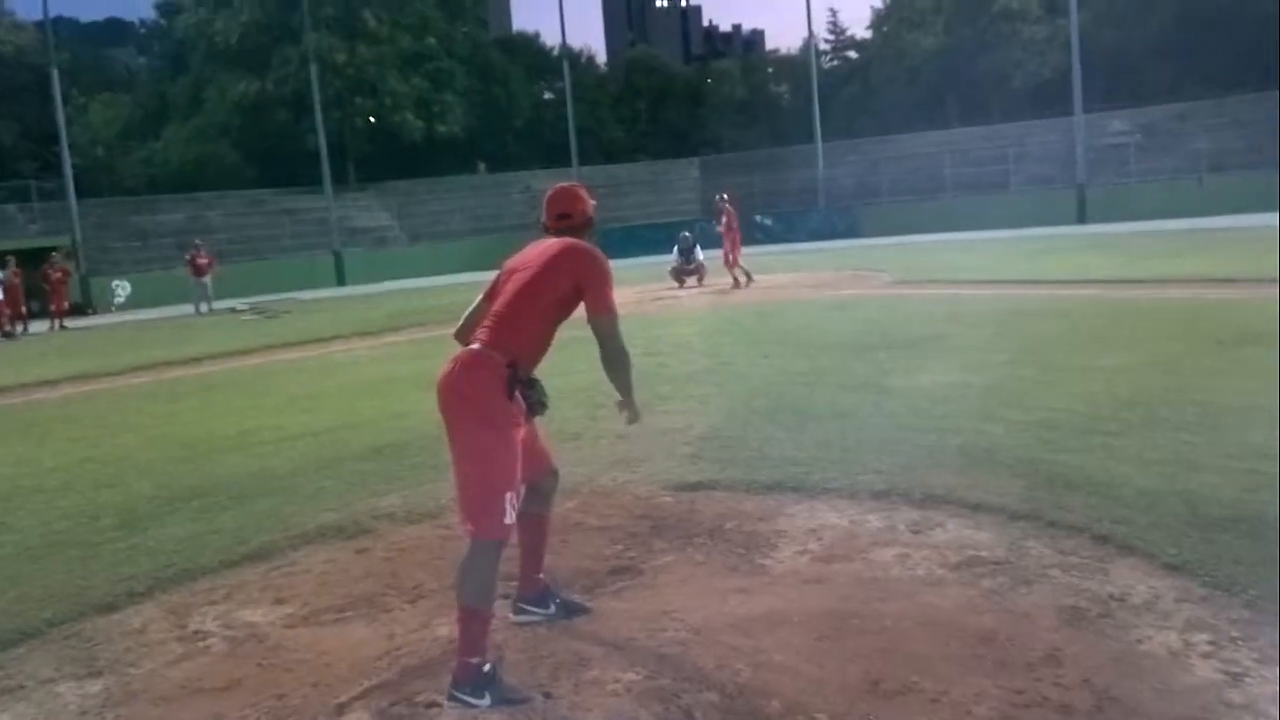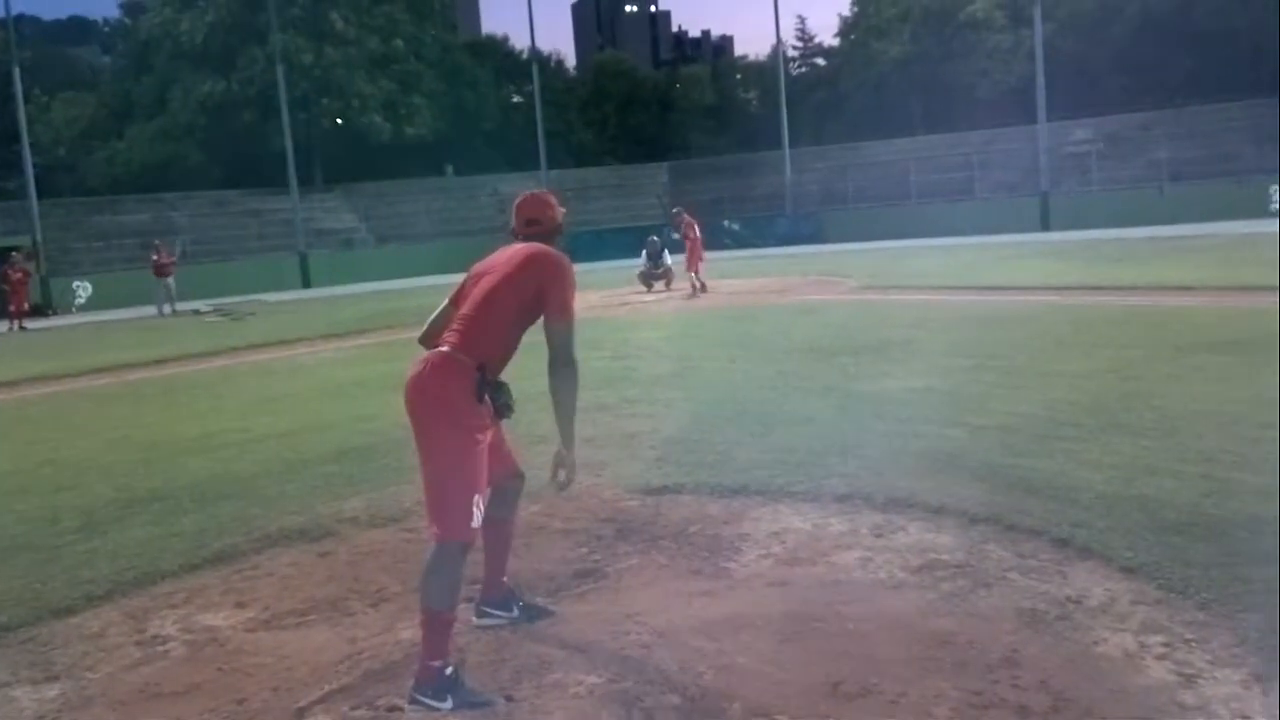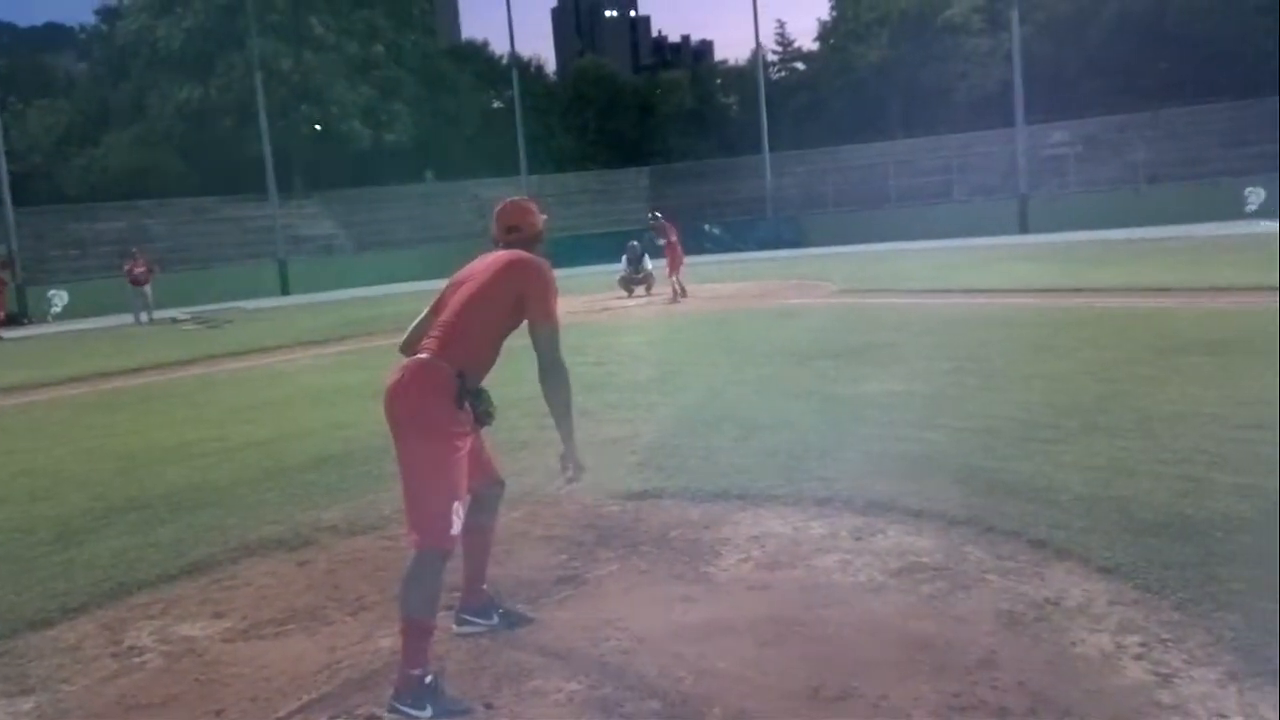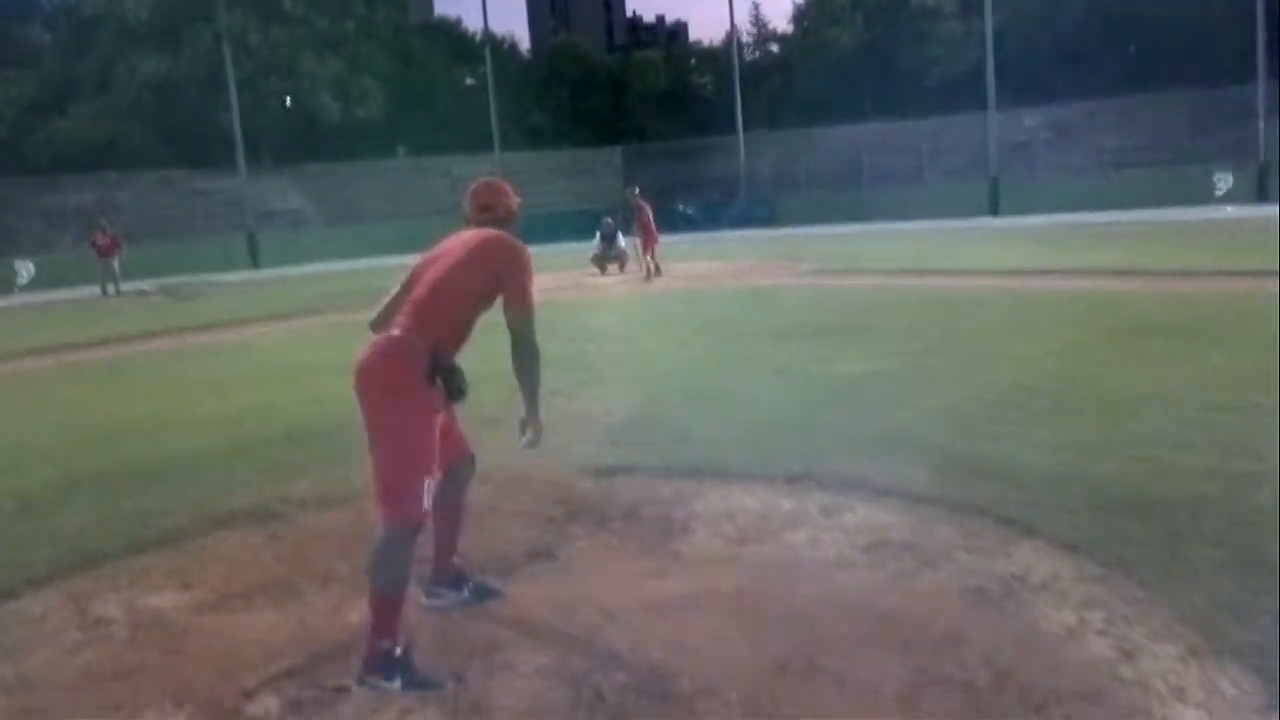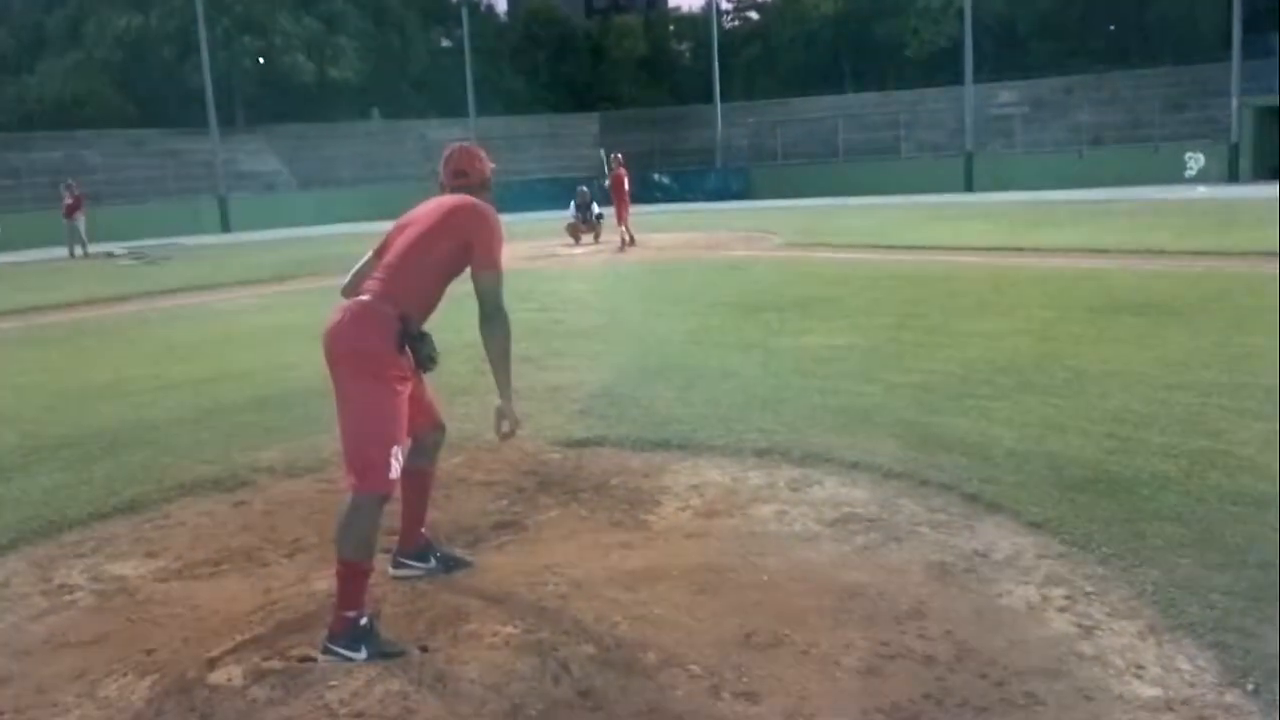
dt=0.5s
person 1, frame 1
left shoulder: (525, 256)
right shoulder: (586, 258)
left elbow: (464, 330)
right elbow: (611, 347)
right wrist: (628, 398)
left hip: (481, 381)
right hip: (483, 389)
left knee: (540, 480)
right knee: (492, 527)
left ankle: (532, 594)
right ankle: (470, 672)
person 1, frame 2
left shoulder: (495, 260)
right shoulder: (553, 263)
left elbow: (429, 334)
right elbow: (561, 359)
right wrist: (567, 444)
left hip: (450, 384)
right hip: (450, 392)
left knee: (506, 482)
right knee: (457, 531)
left ankle: (494, 598)
right ankle: (432, 677)
person 1, frame 3
left shoulder: (476, 268)
right shoulder: (533, 269)
left elbow: (409, 343)
right elbow: (550, 363)
right wrist: (568, 443)
left hip: (428, 391)
right hip: (431, 399)
left knee: (486, 490)
right knee: (437, 539)
left ankle: (474, 606)
person 1, frame 4
left shoulder: (448, 246)
right shoulder: (508, 249)
left elbow: (381, 318)
right elbow: (523, 341)
right wrist: (532, 412)
left hip: (395, 366)
right hip: (402, 375)
left knee: (457, 465)
right knee: (407, 515)
left ankle: (444, 579)
right ankle: (381, 656)
person 1, frame 5
left shoulder: (423, 212)
right shoulder: (480, 215)
left elbow: (352, 284)
right elbow: (491, 312)
right wrist: (505, 398)
left hip: (367, 333)
right hip: (371, 342)
left knee: (427, 435)
right knee: (374, 483)
left ankle: (412, 550)
right ankle: (346, 627)
